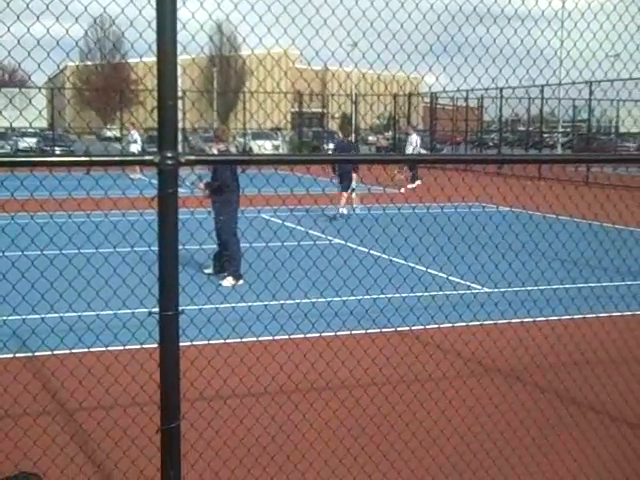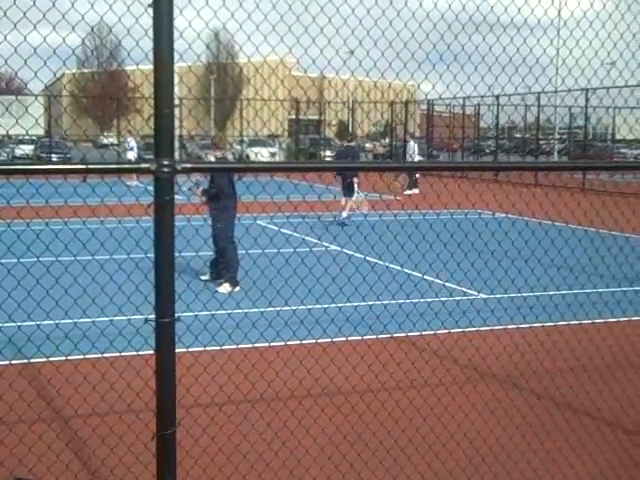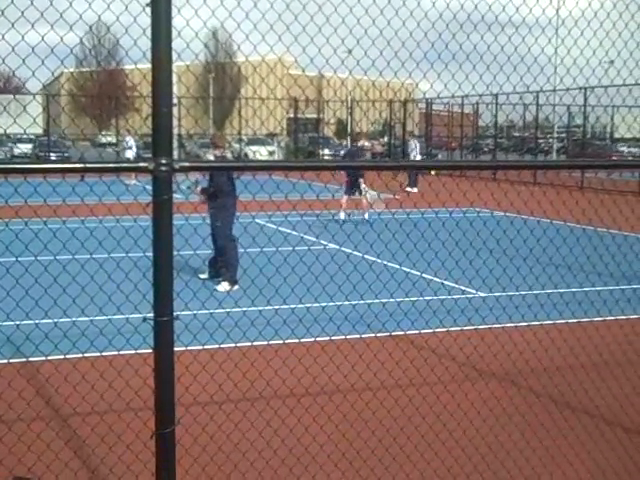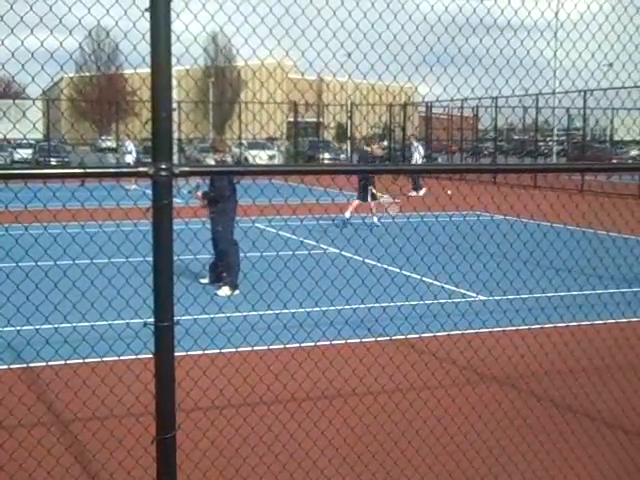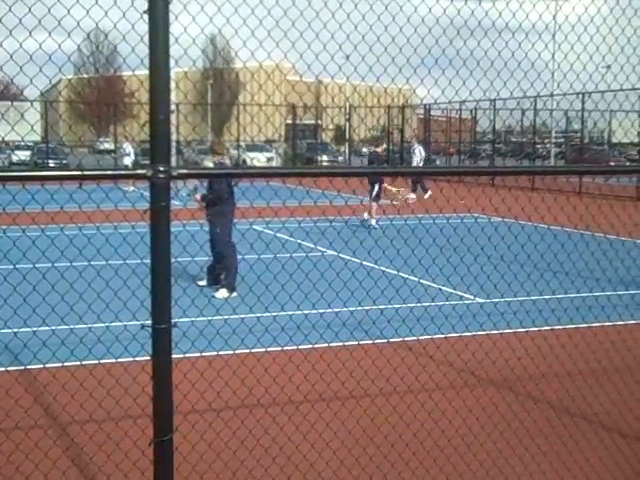
dt=0.2s
person 1, frame 1
left shoulder: (223, 157)
right shoulder: (226, 156)
left elbow: (223, 181)
left wrist: (207, 186)
right wrist: (211, 188)
left hip: (226, 202)
right hip: (224, 201)
left knee: (229, 236)
right knee: (222, 235)
left ankle: (235, 275)
right ankle: (219, 265)
person 1, frame 2
left shoulder: (220, 164)
right shoulder: (223, 163)
left elbow: (220, 188)
left wrist: (204, 192)
right wrist: (208, 195)
left hip: (224, 209)
right hip: (221, 208)
left knee: (226, 243)
right knee: (219, 242)
left ankle: (232, 281)
right ankle: (216, 272)
person 1, frame 3
left shoulder: (219, 163)
right shoulder: (223, 162)
left elbow: (219, 186)
left wrist: (203, 191)
right wrist: (208, 193)
left hip: (223, 207)
right hip: (220, 207)
left knee: (226, 241)
right knee: (218, 240)
left ankle: (231, 279)
right ankle: (215, 270)
person 1, frame 4
right shoulder: (223, 166)
left elbow: (220, 191)
left wrist: (204, 195)
right wrist: (208, 197)
left hip: (223, 212)
right hip: (220, 211)
left knee: (227, 246)
right knee: (219, 245)
left ankle: (232, 284)
right ankle: (216, 274)
person 1, frame 5
right shoulder: (221, 169)
left elbow: (220, 193)
left wrist: (203, 198)
right wrist: (206, 200)
left hip: (222, 214)
right hip: (218, 214)
left knee: (225, 248)
right knee: (217, 247)
left ankle: (229, 286)
right ankle: (213, 277)
